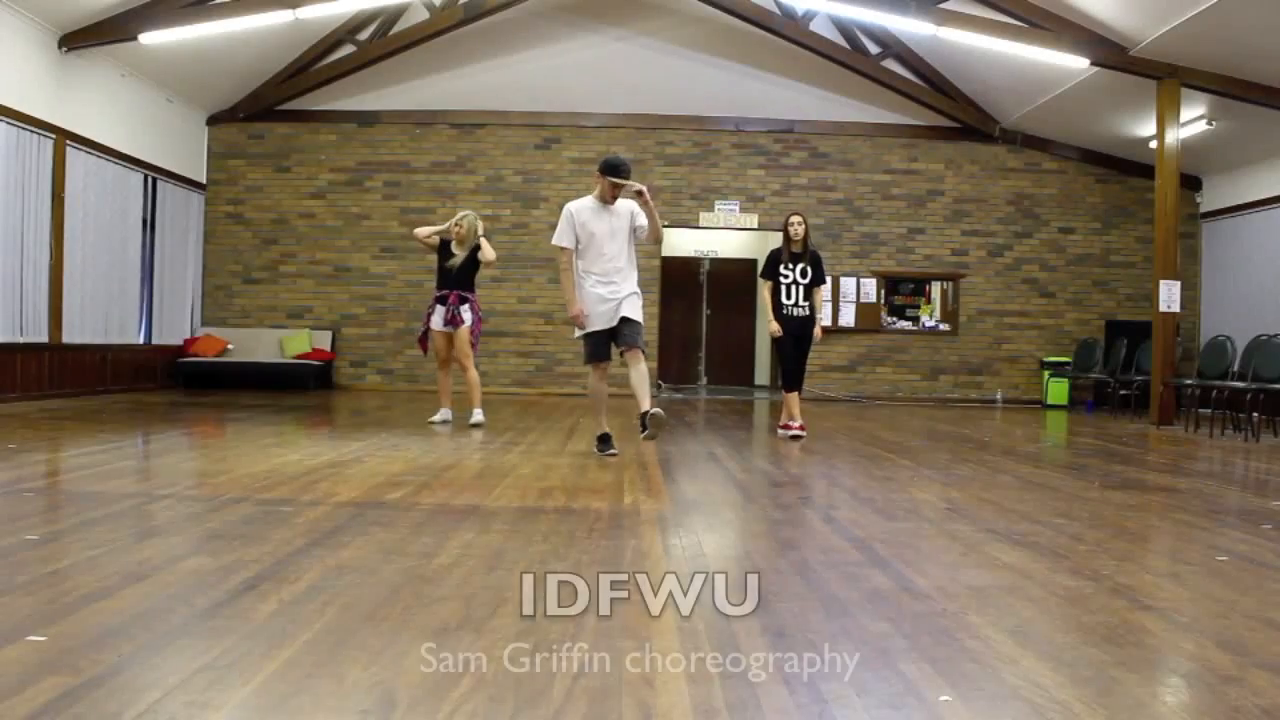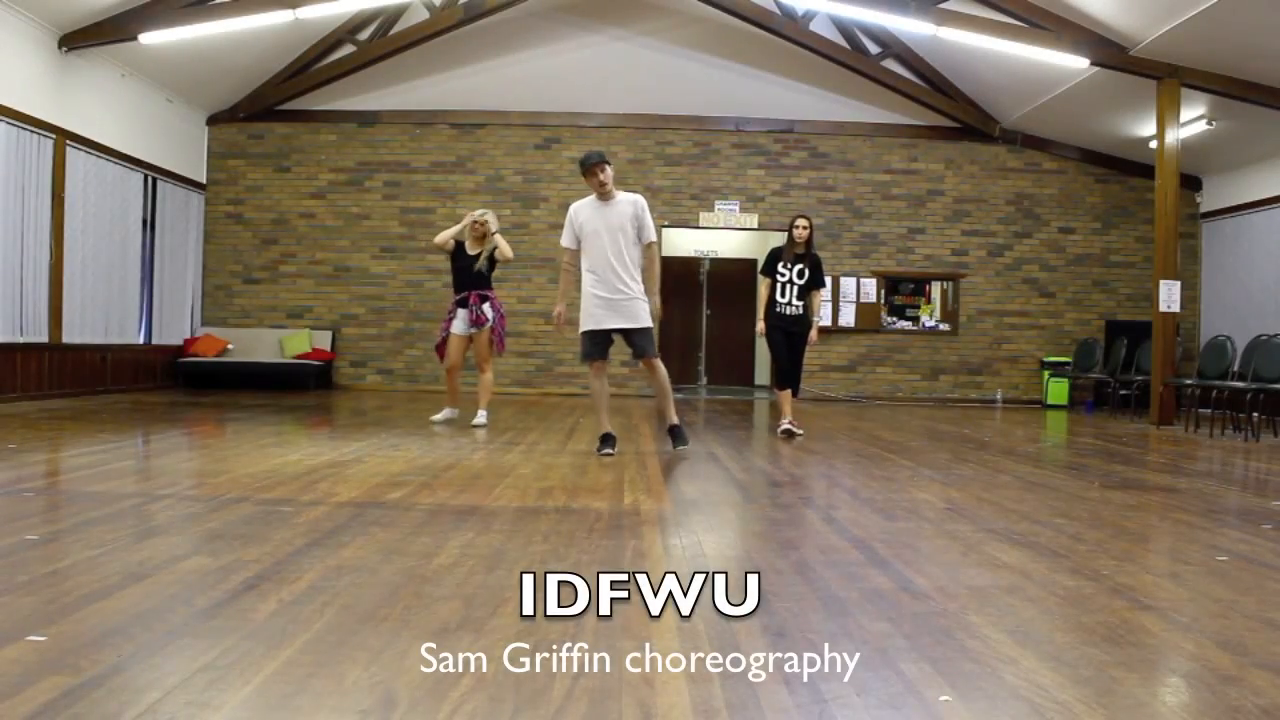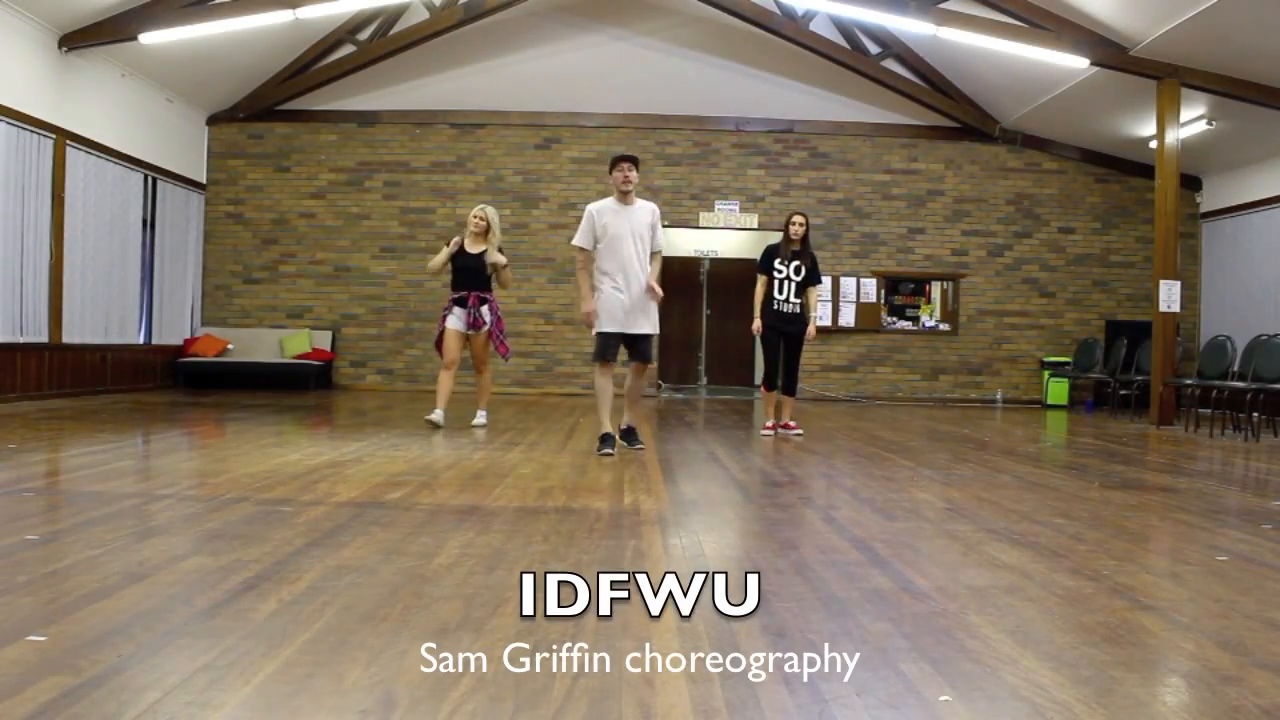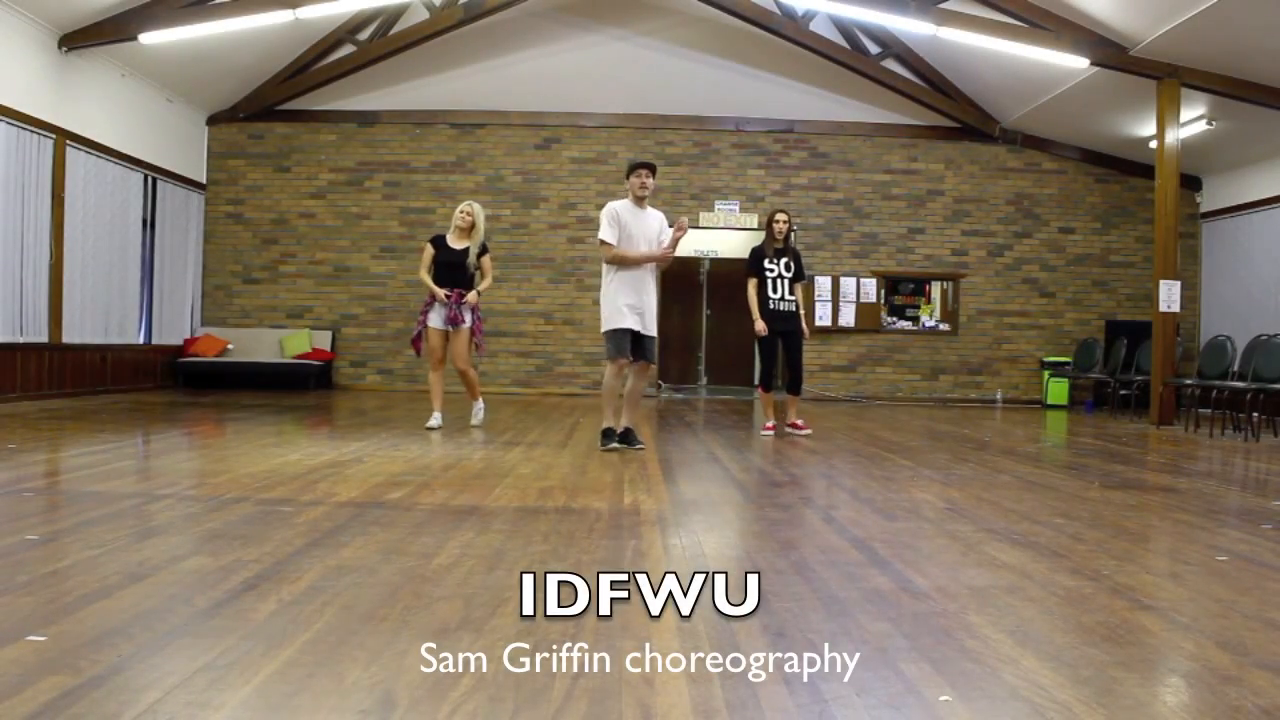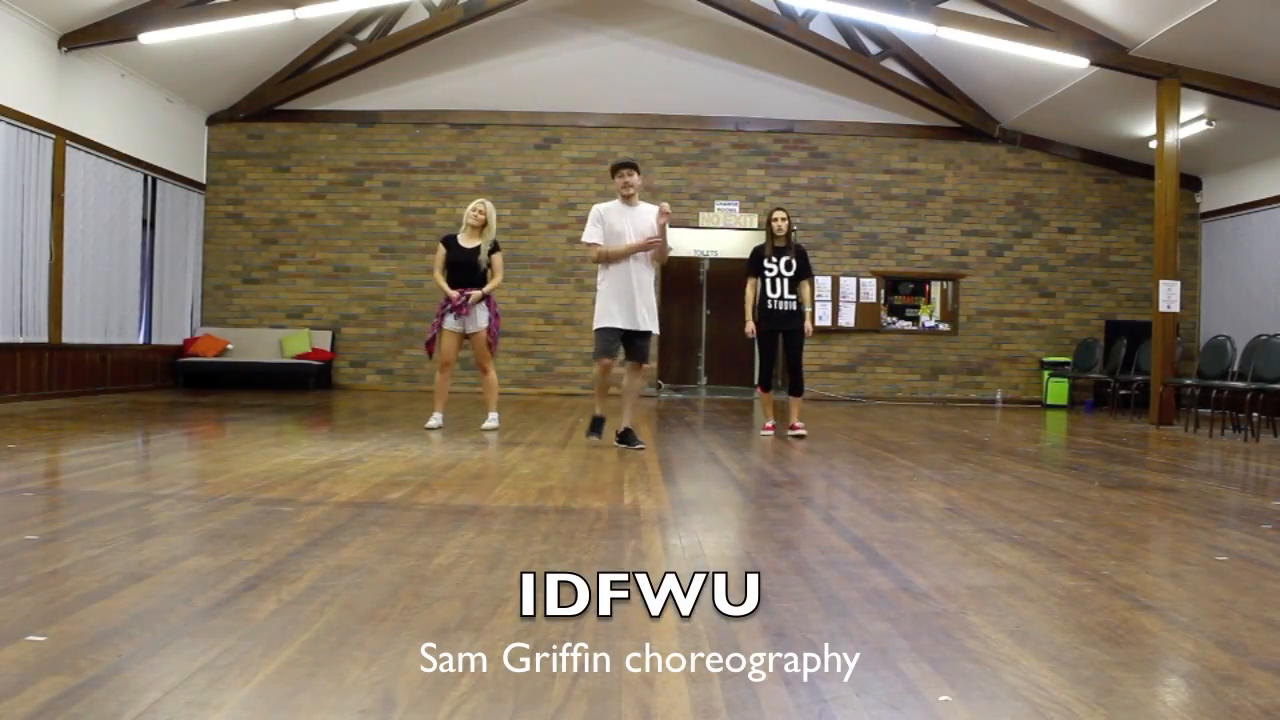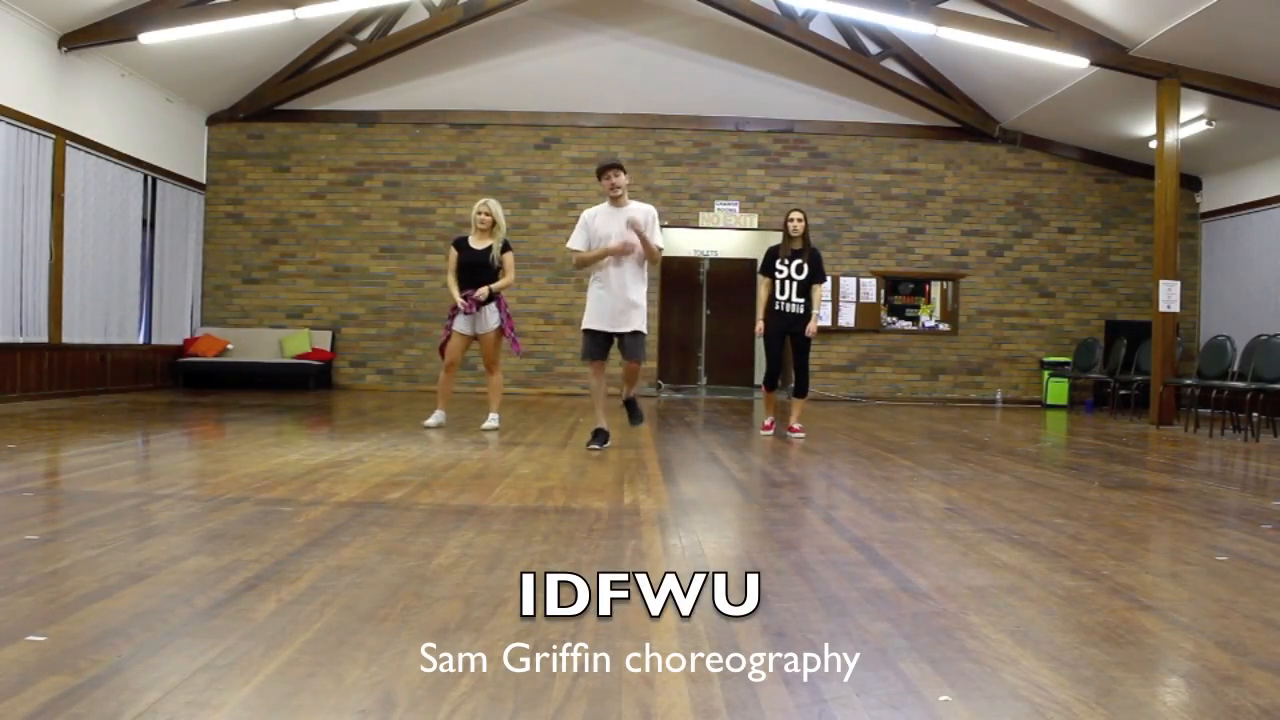
dt=0.5s
person 1, frame 1
left shoulder: (629, 208)
right shoulder: (574, 210)
left elbow: (655, 238)
right elbow: (566, 261)
left wrist: (649, 204)
right wrist: (572, 302)
left hip: (626, 297)
right hip: (593, 301)
left knee: (634, 353)
right knee: (599, 366)
left ankle: (646, 415)
right ankle: (603, 434)
person 1, frame 2
left shoulder: (635, 202)
right shoulder: (577, 211)
left elbow: (650, 250)
right elbow: (569, 260)
left wrist: (653, 295)
right wrist: (560, 301)
left hip: (631, 299)
right hip: (595, 303)
left knee: (651, 359)
right knee: (596, 366)
left ankle: (673, 423)
right ankle: (606, 433)
person 1, frame 3
left shoulder: (651, 211)
right shoulder: (595, 211)
left elbow: (656, 254)
right elbow: (583, 260)
left wrist: (654, 281)
right wrist: (586, 299)
left hip: (641, 304)
right hip: (609, 303)
left knee: (640, 365)
right knee: (605, 364)
left ankle: (628, 426)
right ankle: (606, 433)
person 1, frame 4
left shoulder: (658, 218)
right shoulder: (614, 210)
left elbow: (662, 261)
right elbow: (608, 254)
left wrist: (676, 240)
right wrist: (650, 256)
left hip: (646, 302)
right hip: (619, 300)
left knee: (643, 365)
right knee: (618, 361)
left ankle: (626, 427)
right ankle: (608, 428)
person 1, frame 5
left shoulder: (653, 213)
right shoulder: (601, 211)
left elbow: (661, 259)
right elbow: (595, 254)
left wrist: (661, 228)
right wrist: (636, 246)
left hip: (642, 303)
right hip: (611, 301)
left knee: (637, 365)
right knee: (605, 361)
left ankle: (625, 429)
right ankle: (599, 413)
person 1, frame 6
left shoulder: (647, 212)
right shoulder: (590, 216)
left elbow: (656, 259)
right elbow: (577, 260)
left wrist: (641, 236)
right wrist: (609, 250)
left hip: (633, 303)
right hip: (600, 303)
left knee: (634, 361)
right knee: (596, 363)
left ankle: (629, 395)
right ankle: (601, 427)
person 2, frame 1
left shoulder: (813, 257)
right shoulder: (776, 256)
left elbow: (817, 291)
right elbow: (767, 290)
left wrist: (818, 322)
right wrist: (771, 319)
left hip: (805, 324)
right hip: (783, 323)
left knee: (798, 372)
right knee: (788, 371)
left ankle: (785, 421)
right ankle: (797, 422)
person 2, frame 2
left shoulder: (813, 260)
right shoulder: (776, 254)
left elbow: (815, 294)
right elbow: (765, 287)
left wrist: (815, 325)
right wrist: (760, 318)
left hip: (799, 323)
right hip: (775, 321)
left knee: (794, 371)
right knee: (782, 369)
left ankle: (784, 420)
right ankle: (788, 419)
person 2, frame 3
left shoulder: (809, 257)
right shoulder: (772, 251)
left elbow: (811, 291)
right elbow: (761, 285)
left wrist: (812, 321)
right wrist: (757, 316)
left hip: (796, 322)
right hip: (771, 320)
left knee: (791, 371)
right knee: (771, 369)
left ankle: (786, 420)
right ankle: (769, 420)
person 2, frame 4
left shoulder: (793, 254)
right shoulder: (758, 252)
left elbow: (797, 288)
right elbow: (751, 288)
left wrist: (803, 319)
right wrist: (757, 319)
left hip: (791, 321)
right hip: (768, 320)
left knee: (795, 369)
right knee: (768, 370)
left ankle: (792, 419)
right ankle: (769, 420)
person 2, frame 5
left shoulder: (798, 251)
right shoulder: (759, 252)
left elbow: (805, 285)
right elbow: (751, 286)
left wrist: (808, 317)
right wrist: (749, 319)
left hip: (793, 319)
right hip: (766, 319)
left knee: (795, 369)
right knee: (766, 369)
left ankle: (795, 421)
right ankle: (769, 420)
person 2, frame 6
left shoulder: (813, 255)
right shoulder: (774, 252)
left elbow: (817, 289)
right elbow: (764, 286)
left wrist: (814, 318)
right wrist: (760, 318)
left hip: (801, 321)
right hip: (775, 319)
left knee: (801, 370)
right knee: (773, 369)
left ankle: (794, 422)
right ankle: (769, 417)
person 3, frame 1
left shoulder: (475, 250)
right shoulder: (443, 245)
left elbow: (491, 259)
right elbow: (417, 234)
left wrist: (481, 236)
right wrist: (444, 227)
left hip: (464, 308)
right hip: (440, 307)
left knee: (465, 361)
right knee: (442, 362)
left ankle: (478, 411)
right ankle: (445, 410)
person 3, frame 2
left shoulder: (491, 251)
right shoulder: (457, 246)
left elbow: (509, 256)
right elbow: (437, 242)
left wrist: (495, 231)
right wrist: (462, 225)
left hip: (484, 308)
right hip: (460, 309)
left knee: (483, 364)
right knee: (451, 365)
left ankle: (482, 413)
right ankle: (451, 409)
person 3, frame 3
left shoulder: (494, 251)
right shoulder: (456, 245)
left elbow: (505, 285)
right elbow: (431, 268)
left wrist: (503, 264)
right wrist: (449, 250)
left hip: (482, 309)
right hip: (456, 308)
left knee: (481, 365)
right knee: (449, 363)
left ankle: (481, 413)
right ankle: (439, 412)
person 3, frame 4
left shoulder: (479, 247)
right shoulder: (437, 241)
left elbow: (488, 278)
right elbow: (423, 271)
left wrist: (476, 291)
right wrist: (435, 288)
left hip: (462, 307)
right hip: (437, 305)
left knee: (461, 365)
right knee: (436, 363)
left ankle: (477, 402)
right ankle: (436, 414)
person 3, frame 5
left shoulder: (491, 245)
right shoulder: (449, 241)
left elbow: (498, 278)
right elbow: (437, 272)
left wrist: (482, 292)
right wrist: (448, 290)
left hip: (480, 308)
right hip: (452, 306)
left knee: (485, 364)
right knee: (444, 363)
left ankle: (493, 415)
right ankle: (437, 415)
person 3, frame 6
left shoulder: (501, 245)
right shoulder: (459, 243)
left elbow: (509, 278)
right elbow: (451, 275)
left wrist: (490, 287)
right wrist: (456, 296)
left hip: (490, 309)
right hip: (464, 309)
left knee: (491, 365)
right knee: (450, 362)
left ankle: (493, 416)
right ankle: (440, 413)
